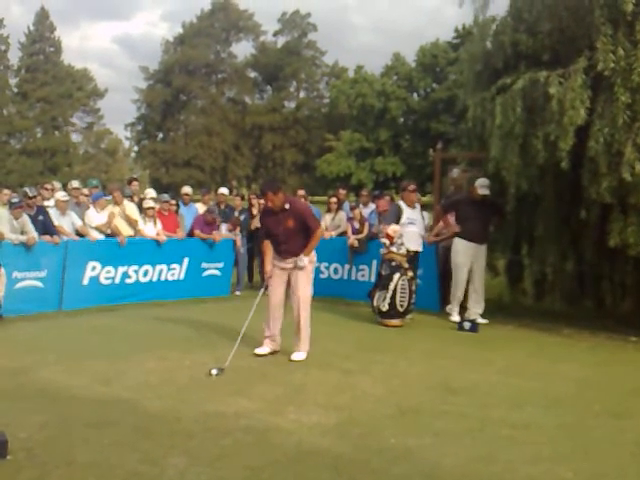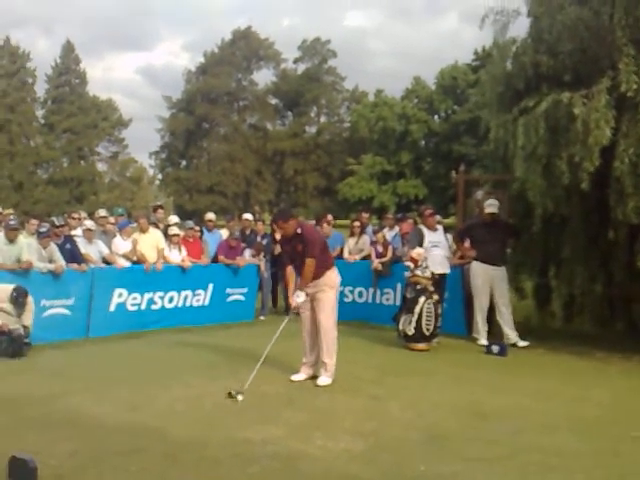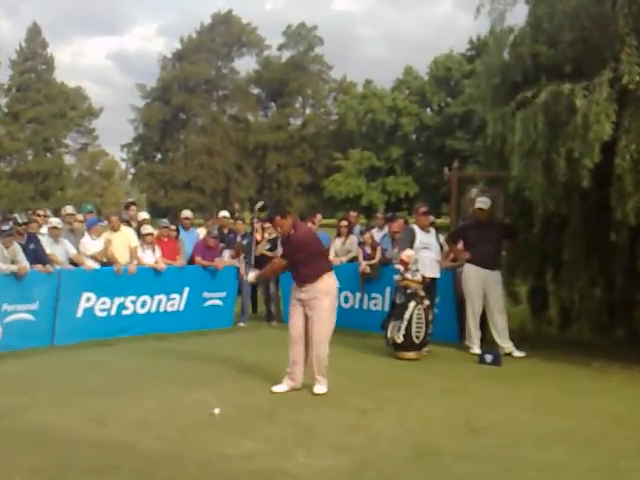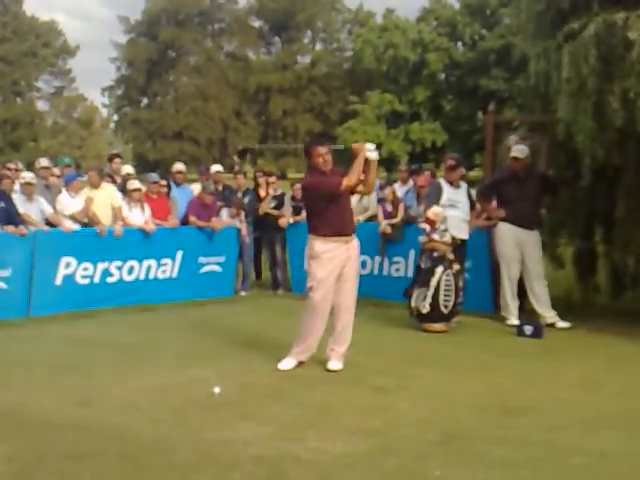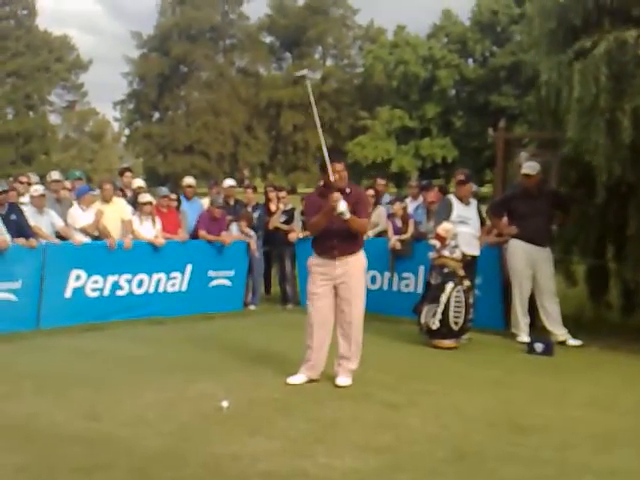
dt=0.7s
person 1, frame 1
left shoulder: (299, 208)
right shoulder: (265, 214)
left elbow: (318, 232)
right elbow: (266, 240)
left wrist: (305, 255)
right wrist: (267, 264)
left hip: (301, 260)
right hip: (278, 259)
left knee: (301, 301)
right knee: (274, 300)
left ankle: (302, 347)
right ankle: (271, 342)
person 1, frame 2
left shoulder: (309, 233)
right shoulder: (285, 241)
left elbow: (310, 264)
right elbow: (289, 268)
left wrist: (300, 291)
right wrist: (291, 294)
left hip: (325, 280)
right hip: (305, 283)
left knee: (326, 325)
right knee: (308, 327)
left ankle: (327, 371)
right ankle: (309, 367)
person 1, frame 3
left shoulder: (301, 236)
right shoulder: (289, 236)
left elbow: (280, 264)
right elbow: (284, 264)
left wrist: (258, 275)
right wrist: (262, 274)
left hip: (321, 287)
right hip: (300, 288)
left knee: (319, 336)
right knee: (296, 335)
left ankle: (320, 379)
right ankle: (293, 379)
person 1, frame 4
left shoulder: (336, 174)
right shoulder: (311, 182)
left elbow: (366, 188)
right elbow: (350, 182)
left wrist: (371, 160)
right wrist: (360, 155)
left hip: (350, 244)
right hip: (324, 247)
left knee: (345, 302)
right knee: (318, 301)
person 1, frame 5
left shoulder: (357, 194)
right shoulder: (314, 198)
left elbow: (364, 228)
right elbow: (312, 228)
left wrist: (347, 214)
right wrist: (329, 210)
left hip: (351, 262)
right hip: (321, 264)
left knee: (351, 318)
right knee: (317, 318)
left ankle: (345, 369)
right ankle: (310, 369)
person 2, frame 1
left shoulder: (490, 204)
right shoulder: (461, 201)
left elbow: (501, 215)
right elbow: (441, 210)
left wrist: (489, 227)
right wrist: (449, 226)
left hip: (481, 245)
right hip: (462, 243)
left knee: (478, 280)
right knee: (460, 277)
left ankle: (474, 313)
right ankle: (454, 310)
person 2, frame 2
left shoulder: (504, 226)
right shoulder: (474, 225)
left elbow: (516, 235)
right elbow: (458, 237)
left wrist: (506, 248)
left hip: (499, 267)
right hip: (480, 267)
left knee: (504, 302)
right knee: (480, 303)
left ankle: (512, 337)
right ankle: (481, 336)
person 2, frame 3
left shoulder: (499, 226)
right shoulder: (467, 227)
left elbow: (512, 236)
right elbow: (450, 239)
left wrist: (501, 250)
right wrist: (460, 253)
left hip: (494, 271)
right hip: (473, 270)
left knee: (498, 308)
right knee: (473, 308)
left ankle: (506, 346)
right ankle: (474, 344)
person 2, frame 4
left shoulder: (539, 178)
right shoulder: (502, 179)
left elbow: (553, 192)
right elbow: (481, 194)
left wrist: (540, 207)
right wrist: (492, 211)
left hip: (531, 231)
right hip: (508, 229)
left knee: (536, 274)
right knee: (509, 273)
left ankle: (549, 316)
right ankle: (511, 314)
person 2, frame 5
left shoulder: (550, 195)
right shoulder: (513, 196)
left elbow: (564, 209)
right elbow: (492, 210)
left wrist: (552, 224)
right wrist: (503, 228)
left hip: (543, 248)
right hip: (520, 246)
left knee: (548, 291)
right knee: (521, 290)
left ankle: (560, 333)
right ankle: (521, 331)
